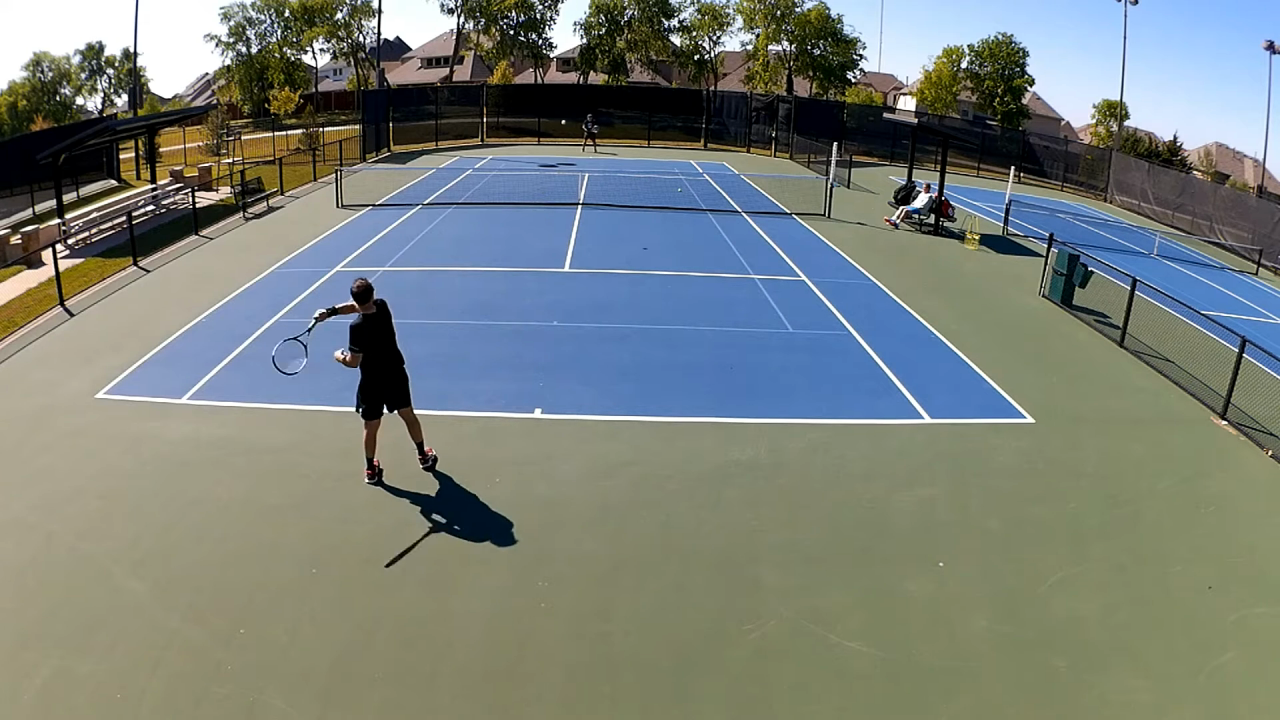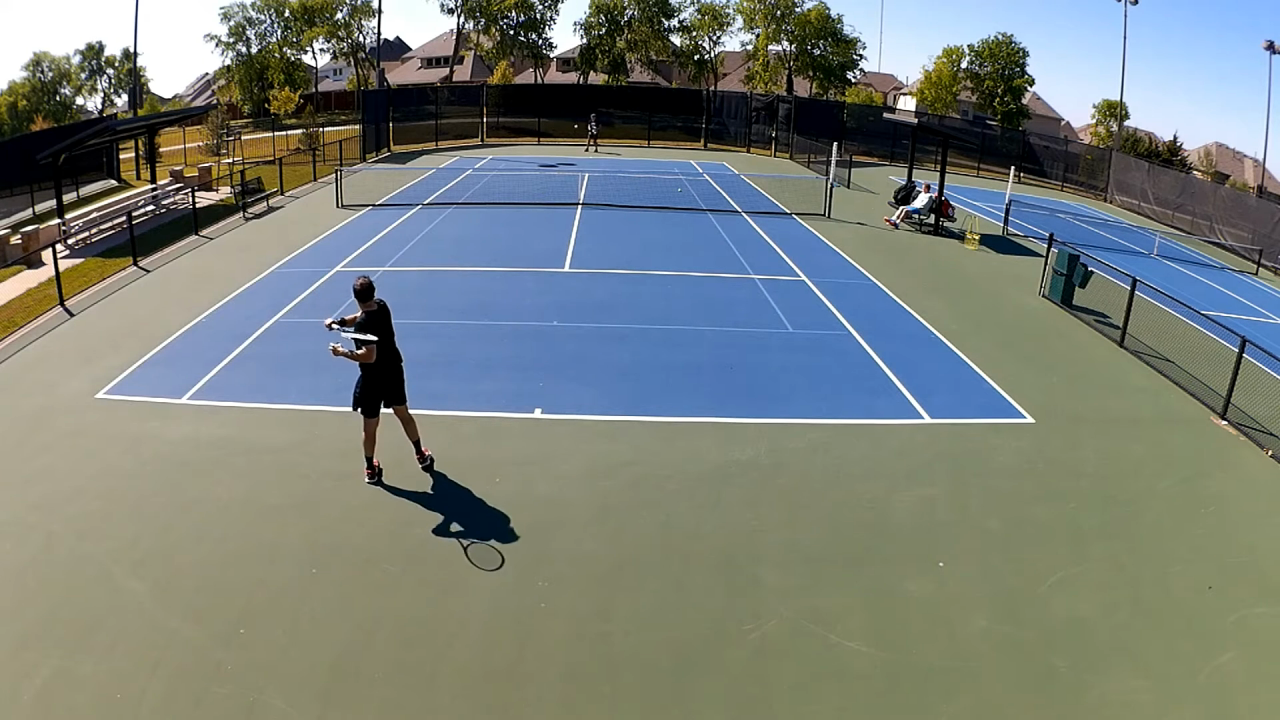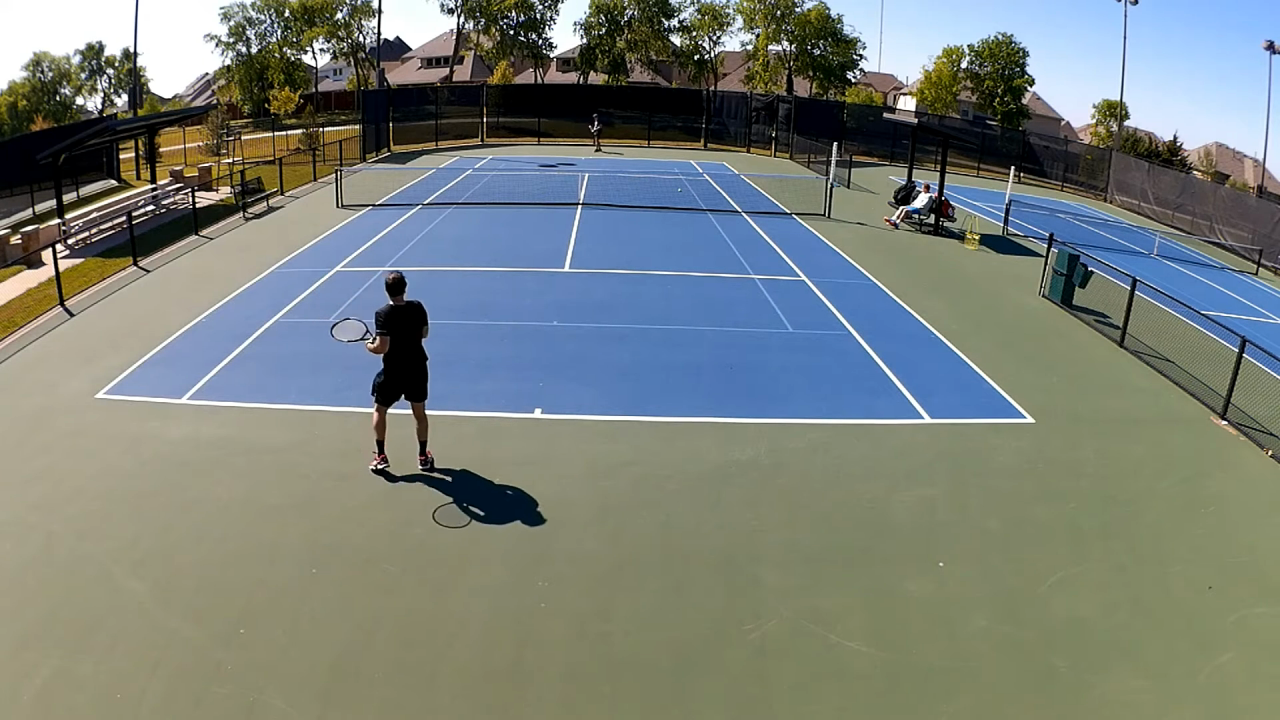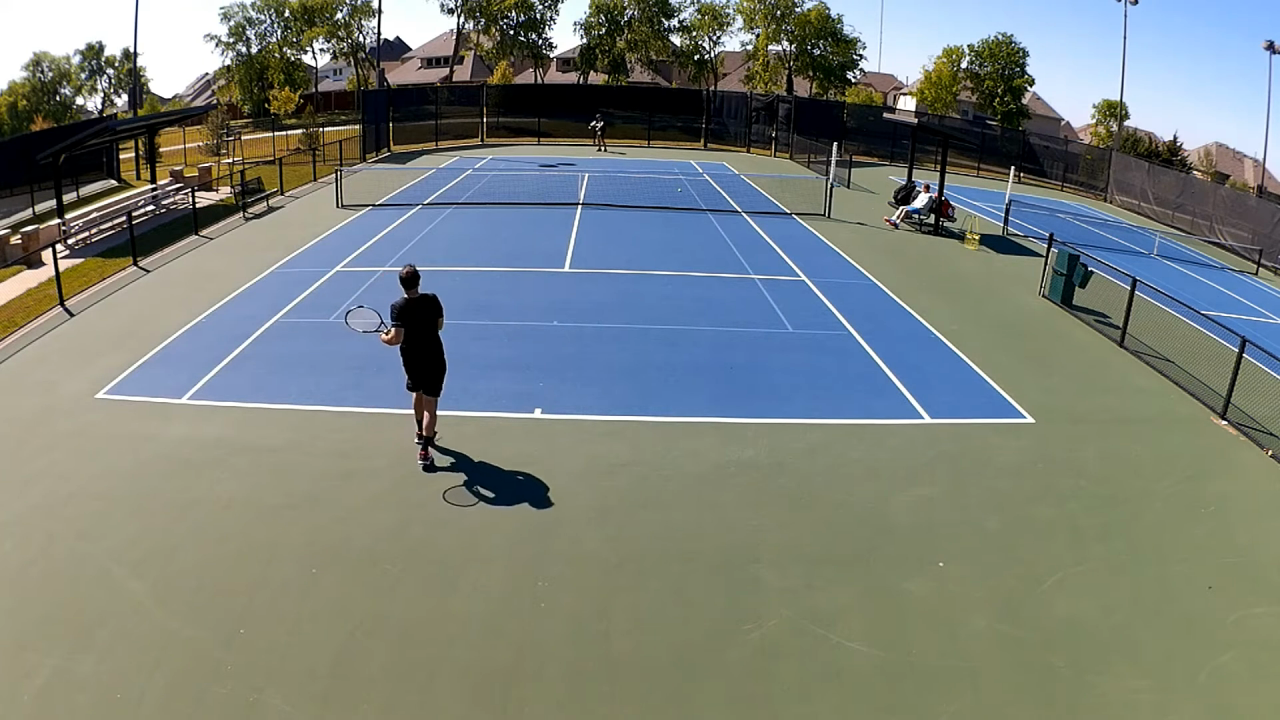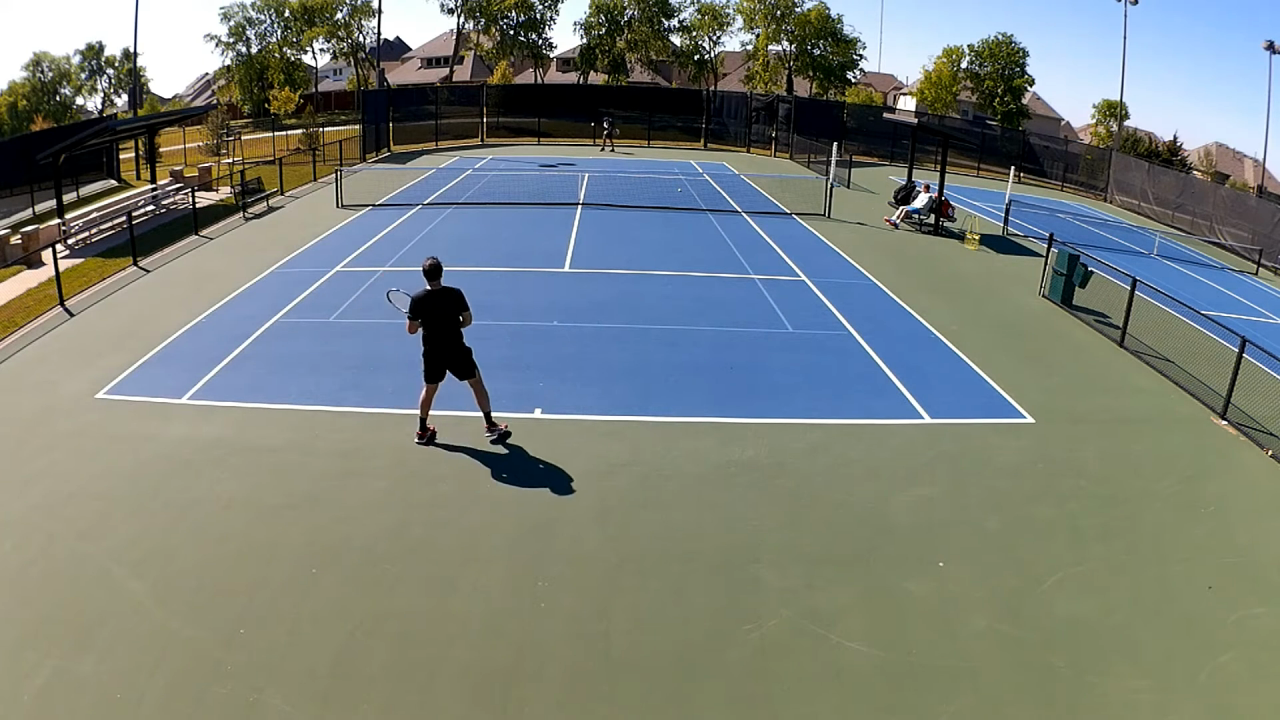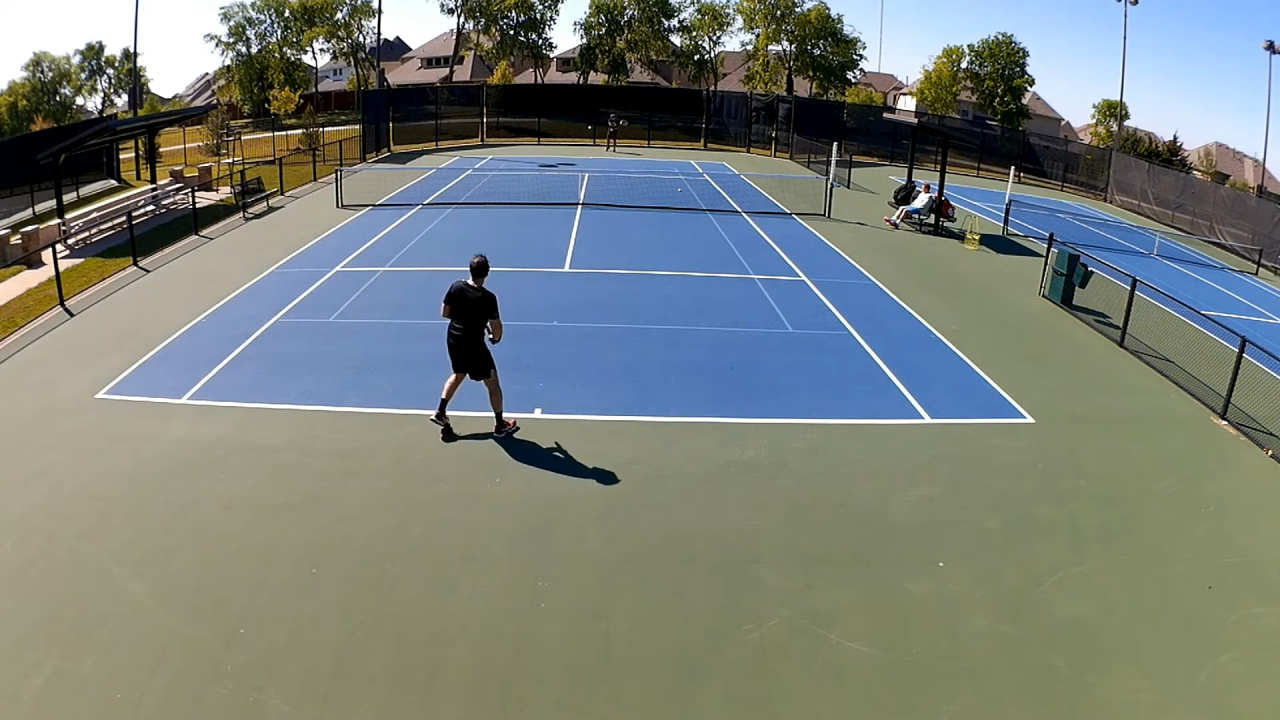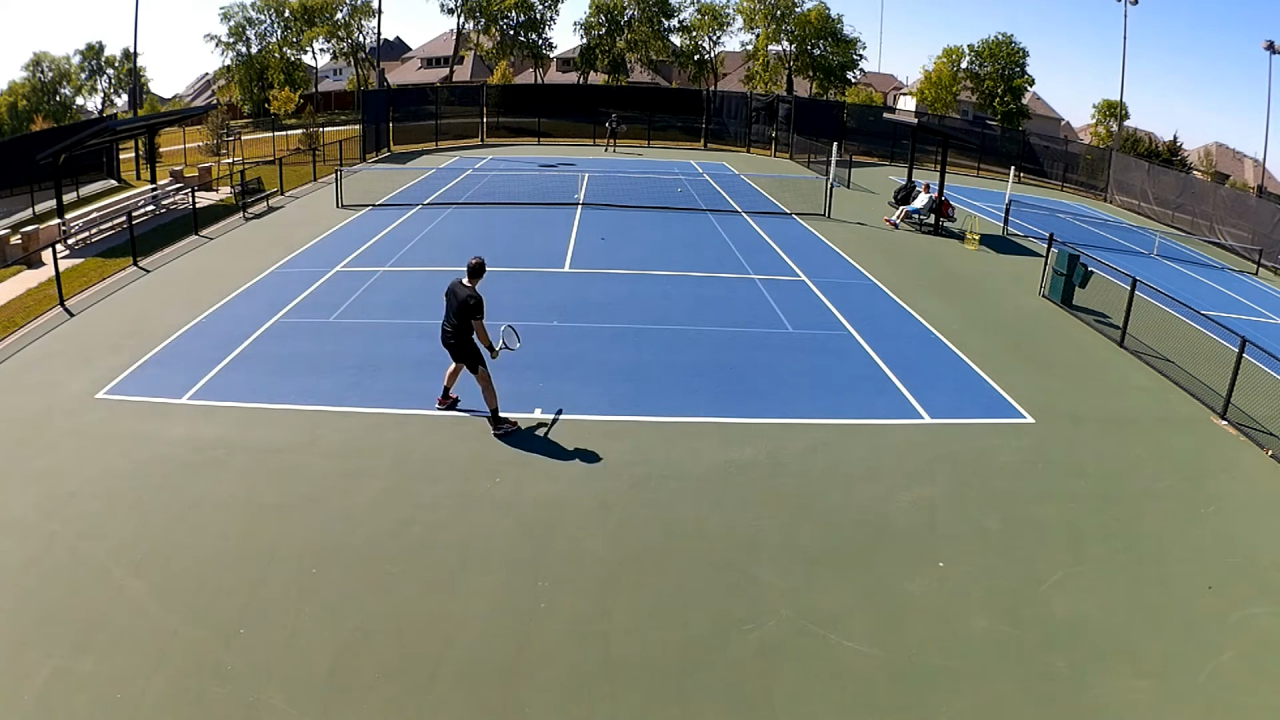
dt=0.4s
person 1, frame 1
left shoulder: (357, 327)
right shoulder: (382, 305)
left elbow: (353, 362)
right elbow: (356, 307)
left wrist: (340, 356)
right wrist: (330, 311)
left hip: (373, 381)
right hip: (397, 374)
left knee: (371, 427)
right knee: (409, 416)
left ankle: (371, 470)
right ankle: (425, 457)
person 1, frame 2
left shoulder: (363, 322)
right shoulder: (382, 306)
left elbow: (369, 356)
left wrist: (342, 352)
right wrist: (338, 321)
left hip: (373, 379)
right hip: (394, 371)
left knee: (370, 425)
right knee: (404, 414)
left ankle: (371, 469)
right ankle: (421, 456)
person 1, frame 3
left shoulder: (383, 314)
right shoulder: (417, 307)
left elbow: (381, 348)
left wrist: (369, 345)
left hip: (393, 371)
right hip: (417, 367)
left knee: (379, 412)
right knee: (419, 411)
left ankle: (380, 457)
right ankle: (423, 457)
person 1, frame 4
left shoulder: (397, 307)
right shoulder: (432, 300)
left elbow: (396, 339)
left wrist: (384, 336)
left hip: (411, 360)
right hip: (434, 359)
left knee: (418, 394)
right knee: (430, 405)
left ankle: (422, 433)
right ankle: (425, 450)
person 1, frame 5
left shoulder: (417, 298)
right shoulder: (455, 294)
left elbow: (411, 329)
right elbow: (468, 321)
left hip: (432, 352)
right hip: (456, 350)
left knee: (429, 389)
right knee: (477, 384)
left ankle: (422, 432)
right ankle: (490, 425)
person 1, frame 6
left shoulder: (456, 287)
right shoulder: (488, 298)
left elbow: (444, 313)
right elbow: (496, 328)
right wrist: (495, 338)
left hip: (453, 342)
right hip: (474, 346)
left knee: (458, 375)
right knee: (492, 383)
left ankle: (440, 412)
right ankle: (500, 425)
person 1, frame 7
left shoulder: (454, 284)
right shoulder: (475, 299)
right elbow: (479, 329)
right wrist: (491, 349)
left hip: (446, 336)
right hip: (462, 342)
left knee: (458, 363)
right knee: (485, 380)
left ankle: (444, 398)
right ankle: (497, 423)
